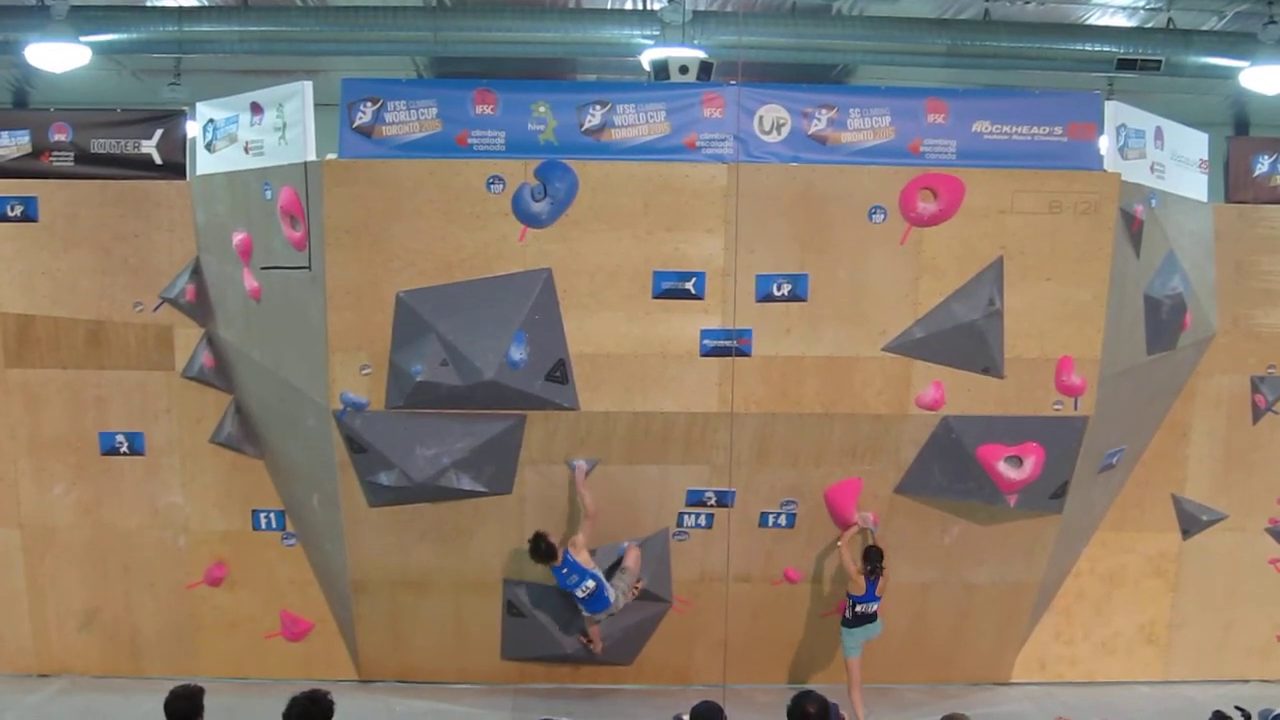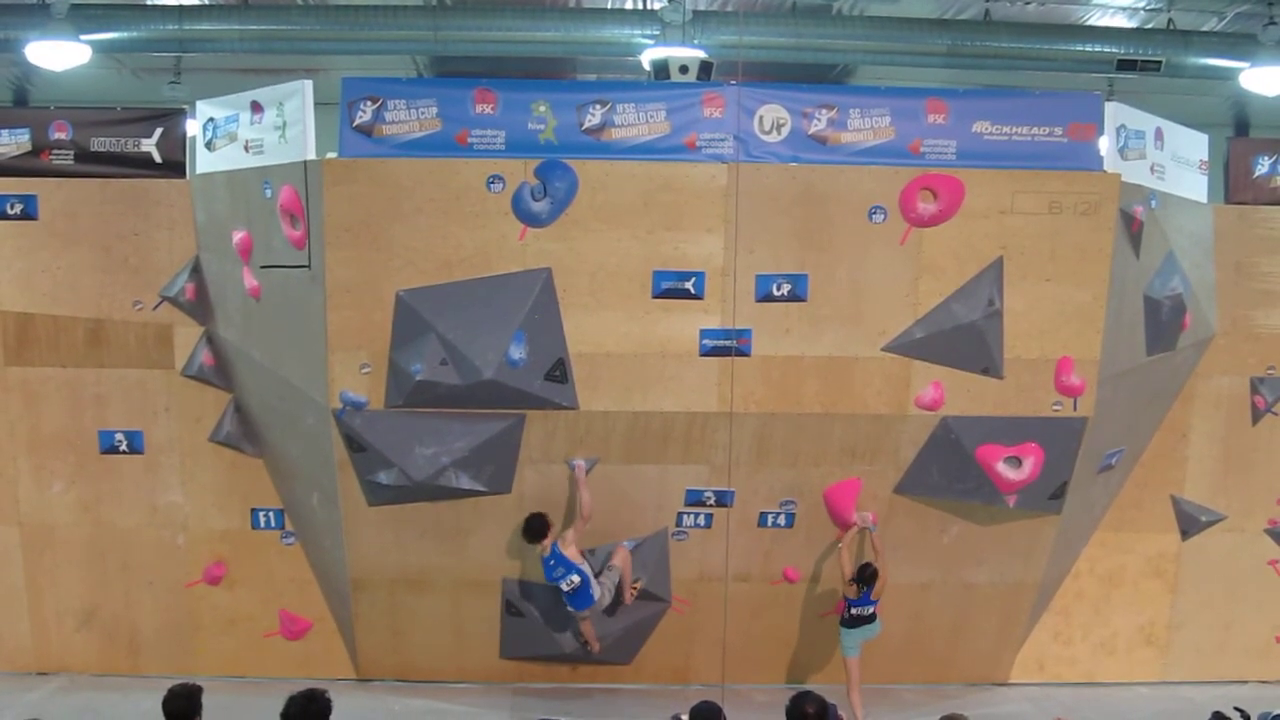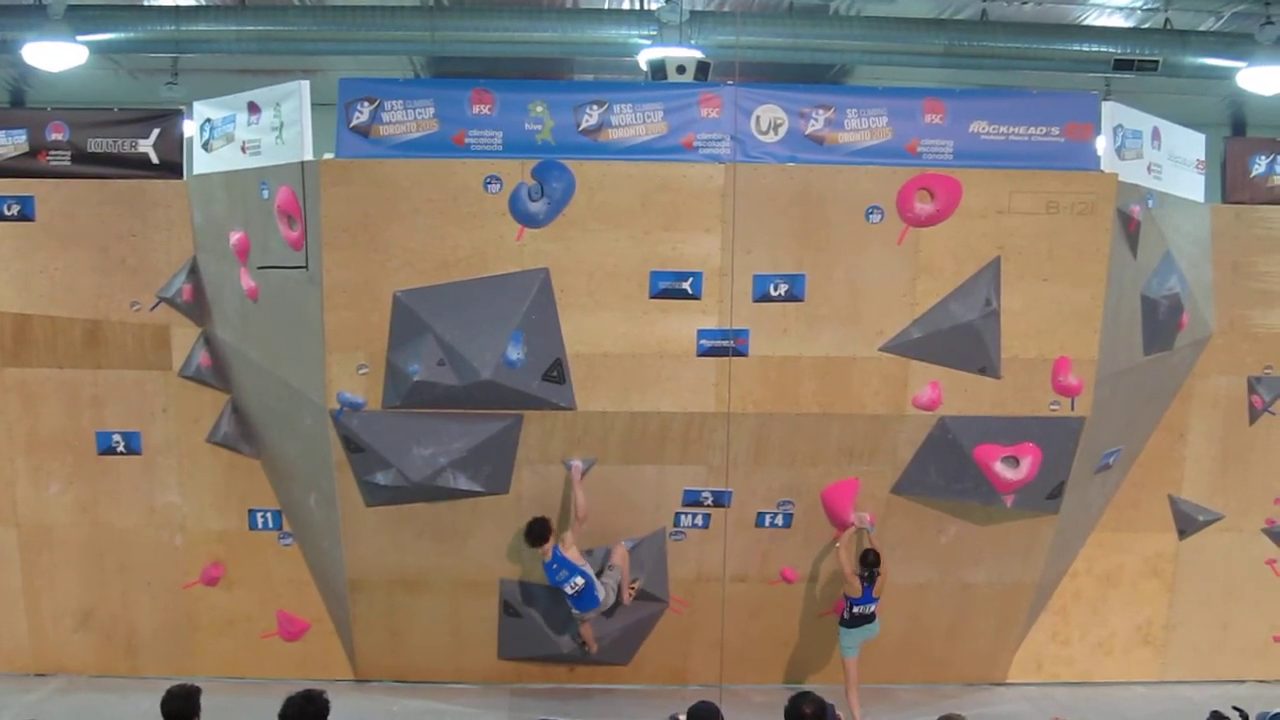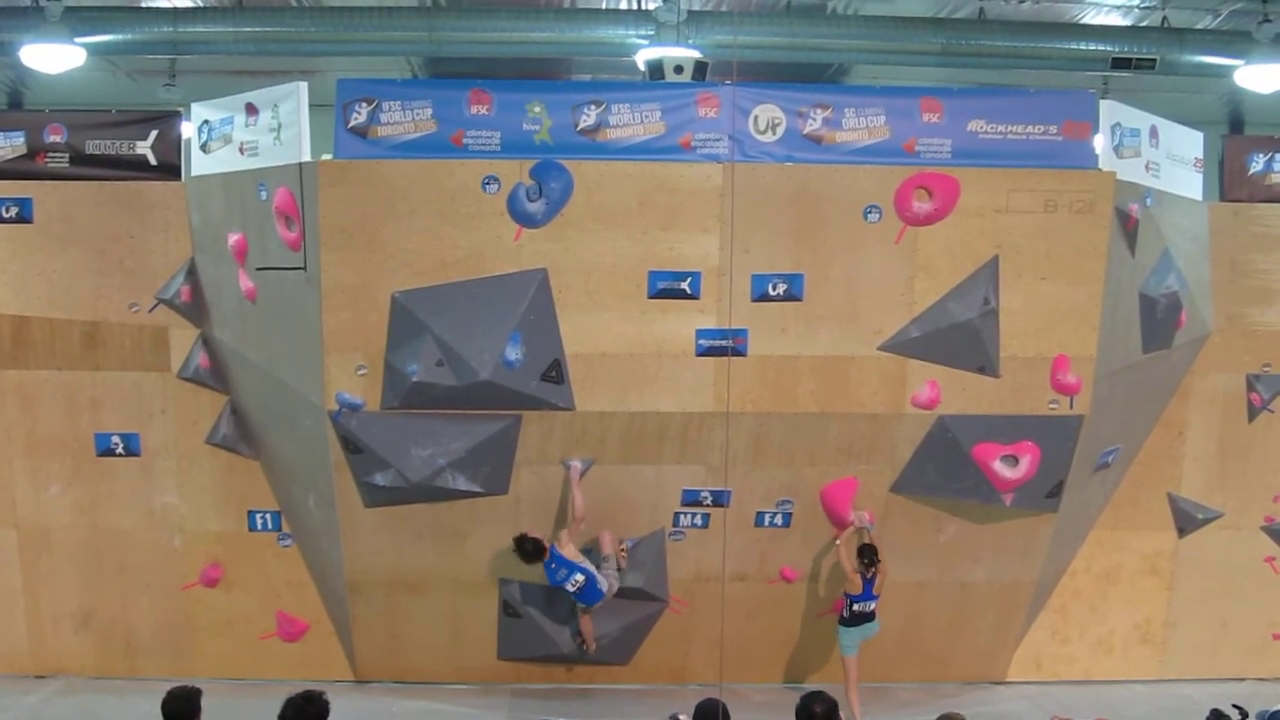
dt=0.7s
person 1, frame 1
left shoulder: (856, 579)
right shoulder: (882, 580)
left elbow: (842, 545)
right elbow: (878, 554)
left wrist: (858, 526)
right wrist: (870, 530)
left hip: (852, 632)
right hip: (874, 628)
left knee: (854, 682)
person 1, frame 2
left shoulder: (849, 583)
right shoulder: (879, 584)
left elbow: (843, 547)
right elbow: (879, 553)
left wrist: (857, 526)
right wrist: (870, 529)
left hip: (850, 633)
right hip: (872, 629)
left knee: (853, 683)
person 1, frame 3
left shoulder: (852, 581)
right shoulder: (879, 580)
left elbow: (841, 546)
right elbow: (877, 553)
left wrist: (854, 527)
right wrist: (868, 529)
left hip: (850, 633)
right hip: (872, 628)
left knee: (851, 682)
person 1, frame 4
left shoulder: (853, 579)
right shoulder: (880, 577)
left elbow: (840, 543)
right elbow: (873, 551)
left wrist: (854, 526)
right wrist: (866, 529)
left hip: (849, 631)
right hip: (871, 627)
left knee: (851, 681)
person 2, frame 1
left shoulder: (554, 570)
right shoulder: (575, 549)
right elbow: (590, 514)
right wrist: (579, 482)
left hip: (593, 613)
right hip: (614, 600)
right knee: (633, 550)
left ankle: (596, 645)
right ankle: (630, 591)
person 2, frame 2
left shoulder: (544, 561)
right shoulder: (564, 544)
right elbow: (585, 515)
right wrist: (581, 479)
left hip: (577, 608)
right hip: (599, 597)
left knee: (583, 617)
right knee: (622, 550)
left ankle: (594, 645)
right ankle: (628, 593)
person 2, frame 3
left shoulder: (546, 565)
right shoulder: (564, 547)
right elbow: (580, 516)
right wrist: (576, 480)
left hip: (582, 609)
right hip: (603, 597)
left knee: (582, 620)
right knee: (620, 549)
left ankle: (592, 646)
right ankle: (625, 593)
person 2, frame 4
left shoulder: (548, 571)
right shoulder: (561, 546)
right elbow: (578, 517)
right wrist: (574, 480)
left hip: (586, 600)
right hip: (607, 585)
left knee: (583, 615)
right knee: (605, 535)
left ankle: (590, 645)
right ankle: (620, 562)
